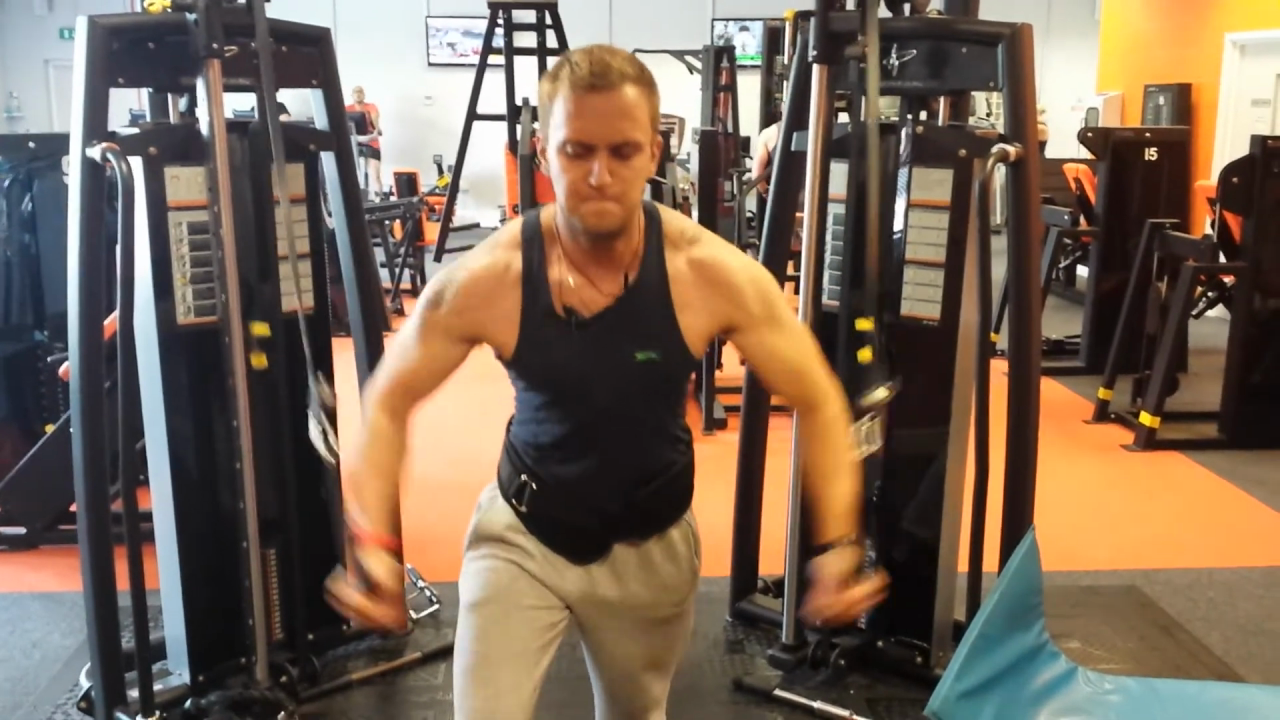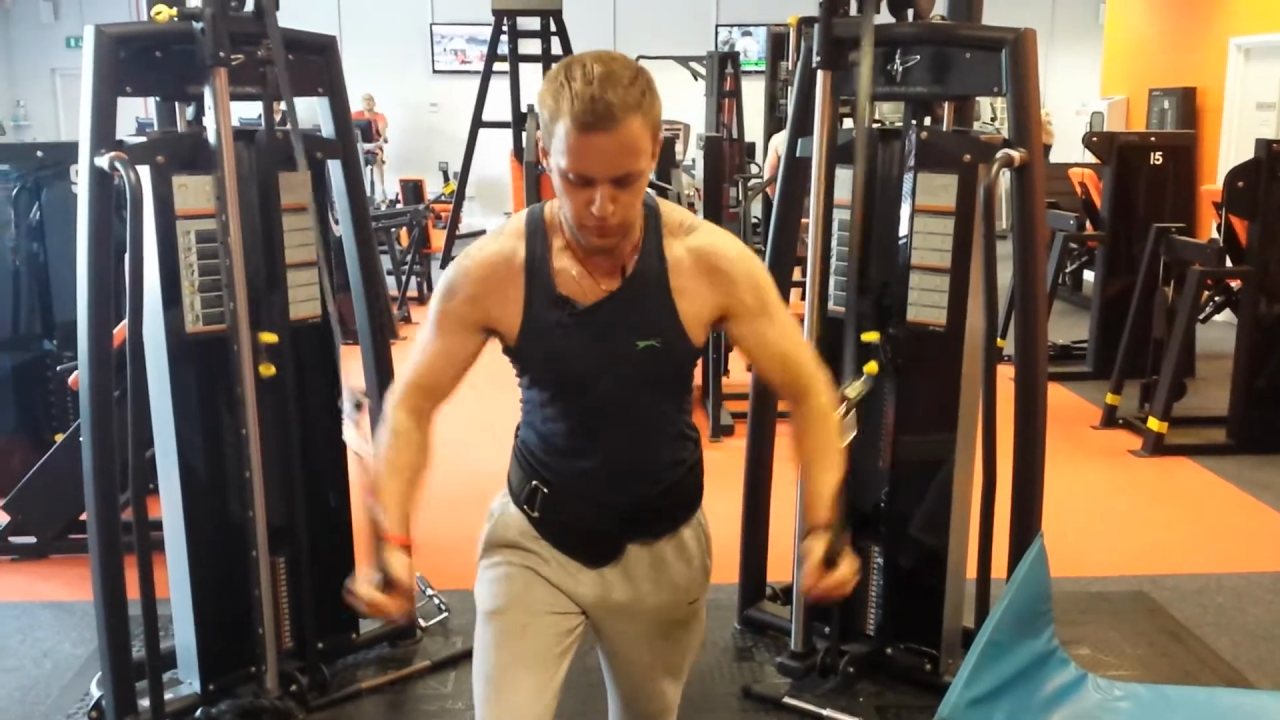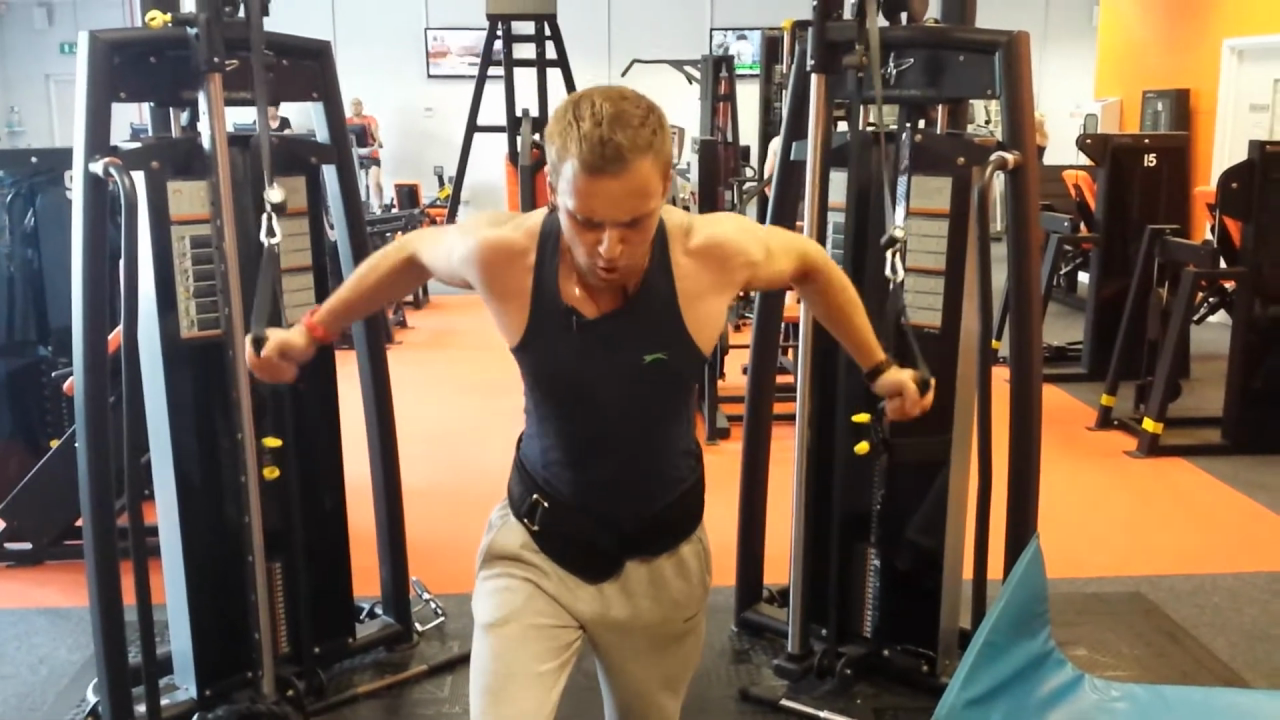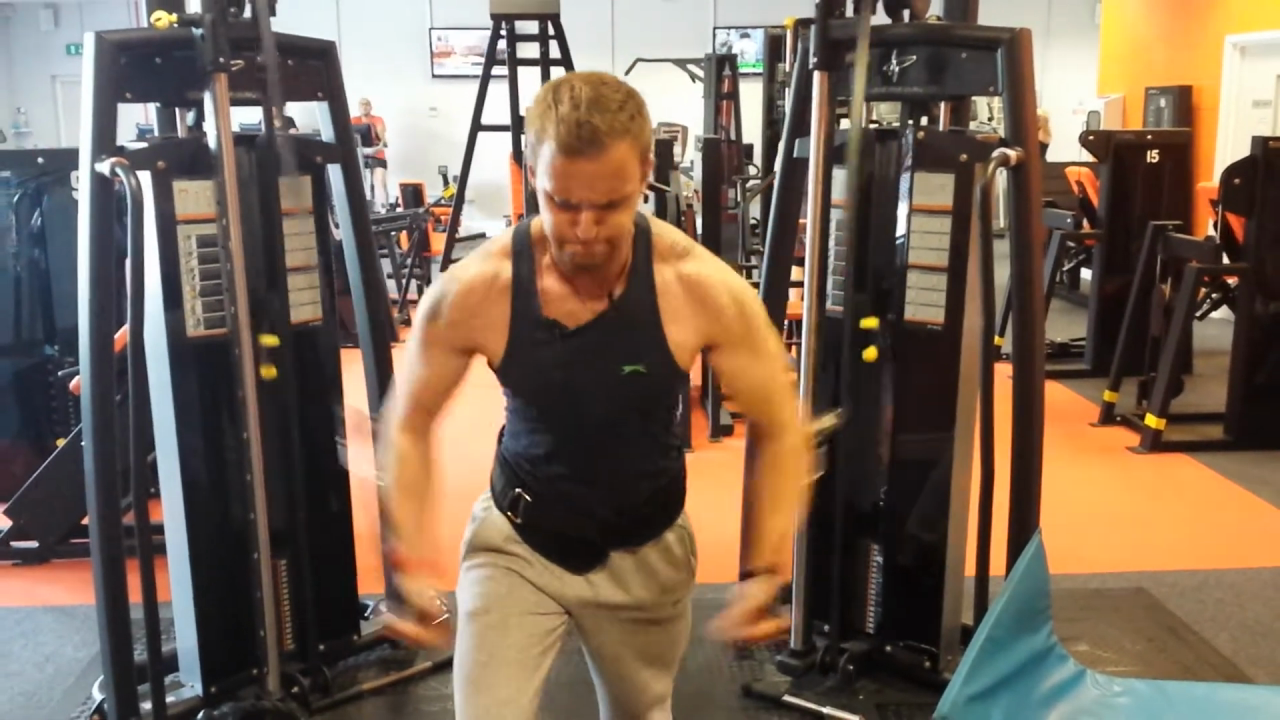
dt=0.5s
person 1, frame 1
left shoulder: (712, 271)
right shoulder: (487, 278)
left elbow: (816, 399)
right elbow: (387, 403)
left wrist: (838, 545)
right wrist: (375, 548)
left hip: (652, 540)
right hip: (523, 531)
person 1, frame 2
left shoulder: (711, 261)
right shoulder: (492, 270)
left elbow: (809, 392)
right elbow: (411, 406)
left wrist: (821, 532)
right wrist: (393, 544)
left hip: (661, 541)
right hip: (535, 536)
person 1, frame 3
left shoulder: (716, 251)
right shoulder: (501, 253)
left elbow: (810, 262)
right elbow: (410, 252)
left wrist: (878, 367)
right wrist: (311, 331)
left hip: (663, 556)
right hip: (534, 548)
person 1, frame 4
left shoulder: (704, 287)
right shoulder: (474, 289)
left elbow: (782, 427)
right elbow: (408, 424)
left wrist: (767, 570)
right wrist: (413, 565)
left hip: (646, 545)
right hip: (517, 539)
